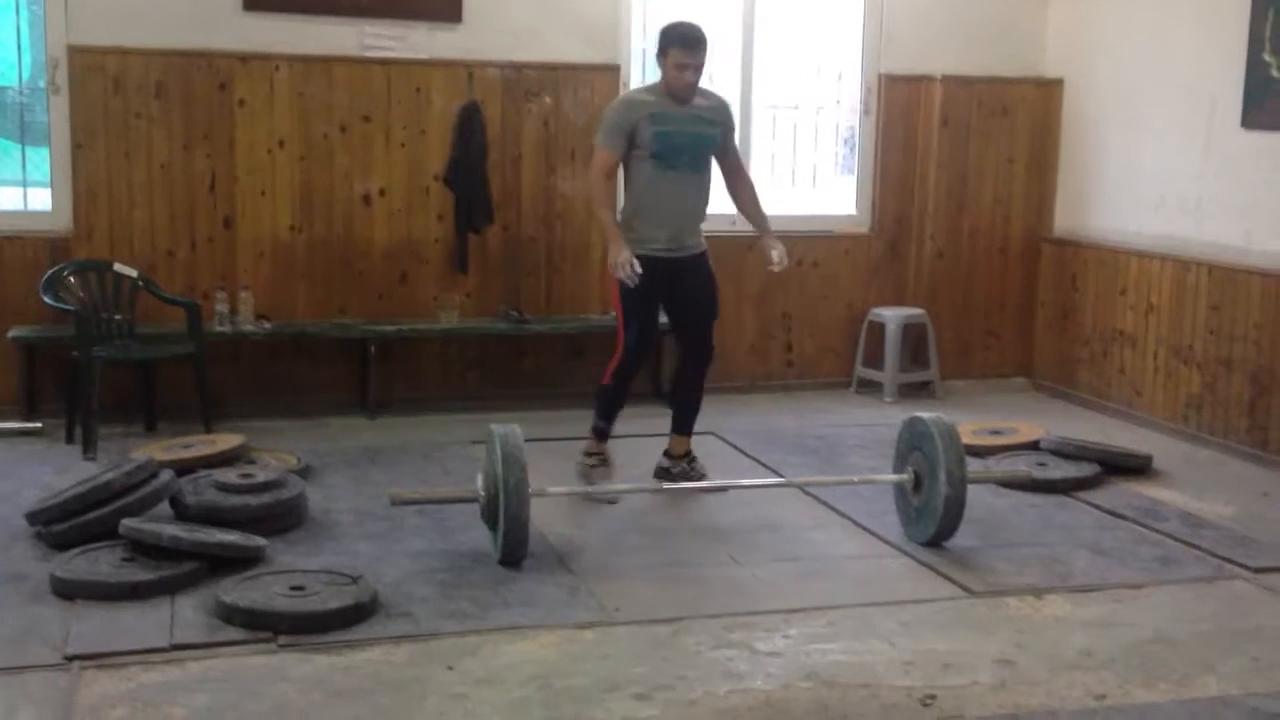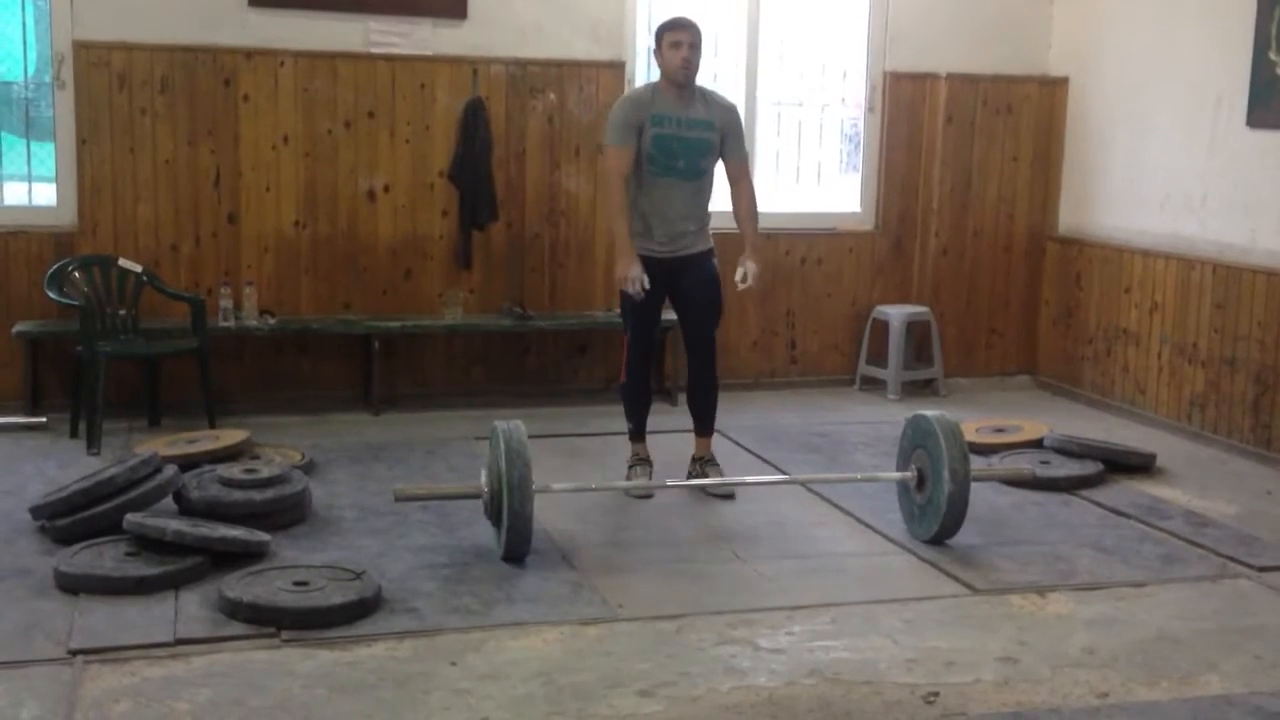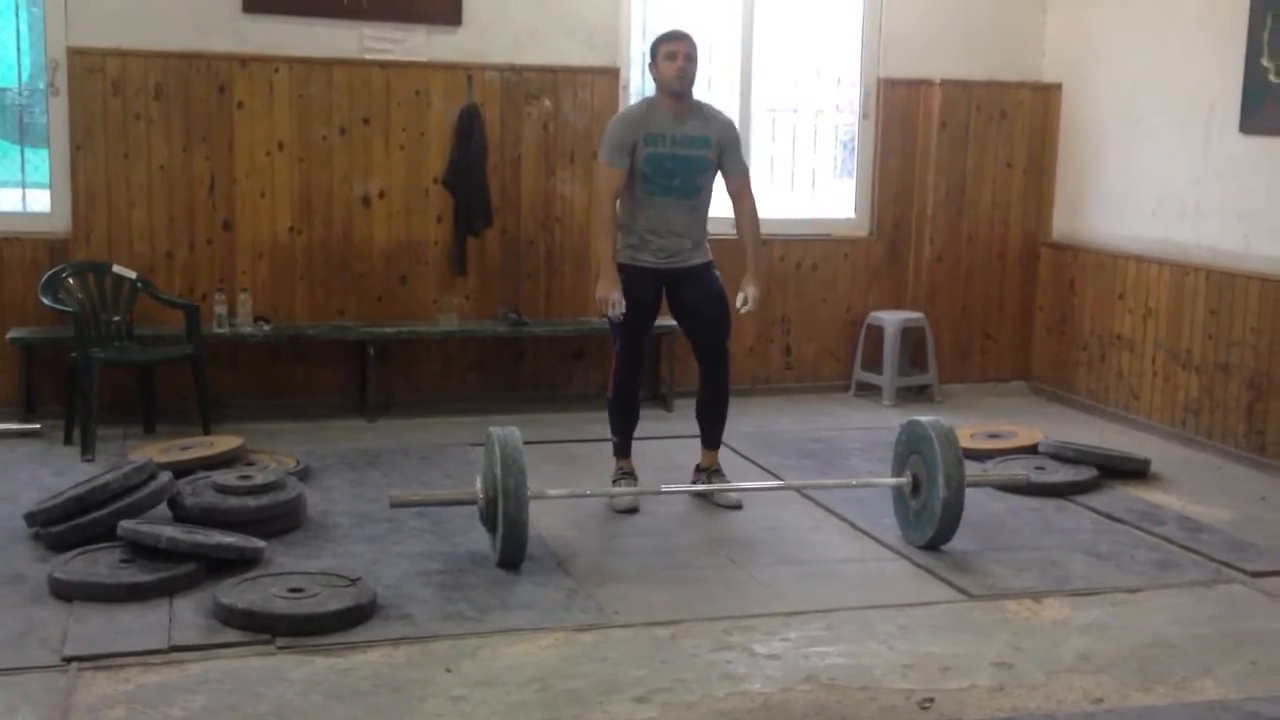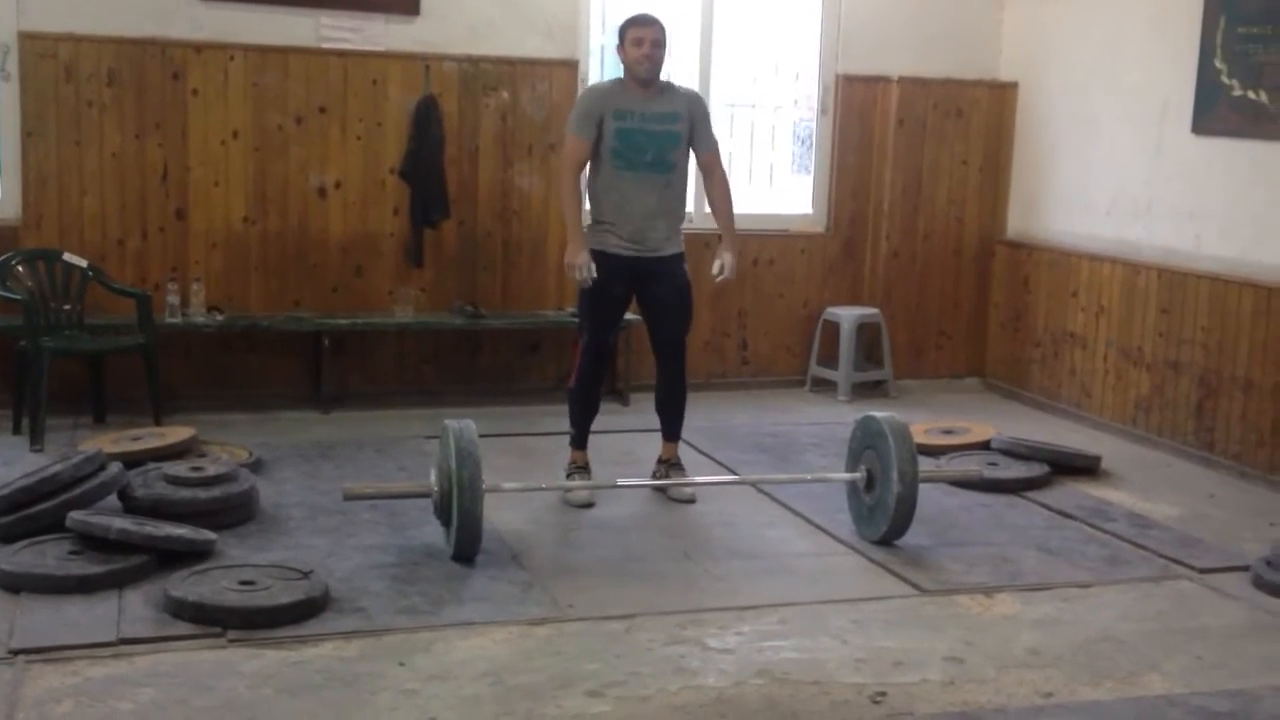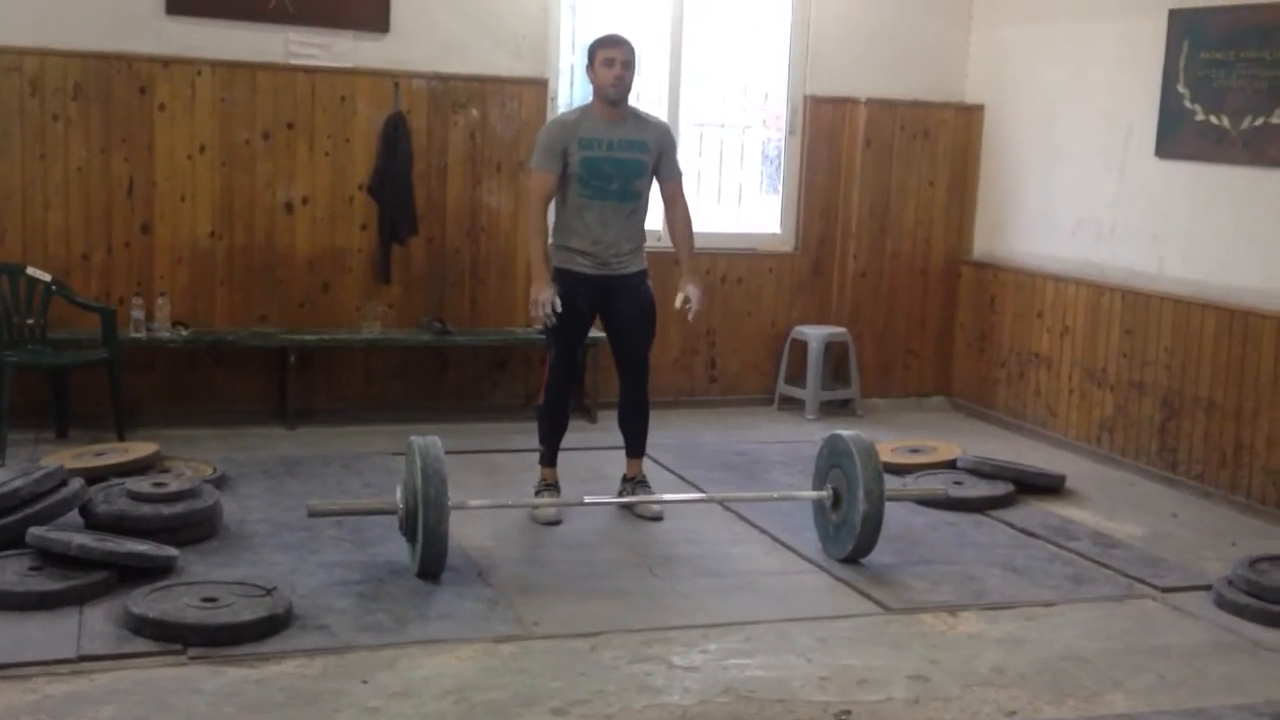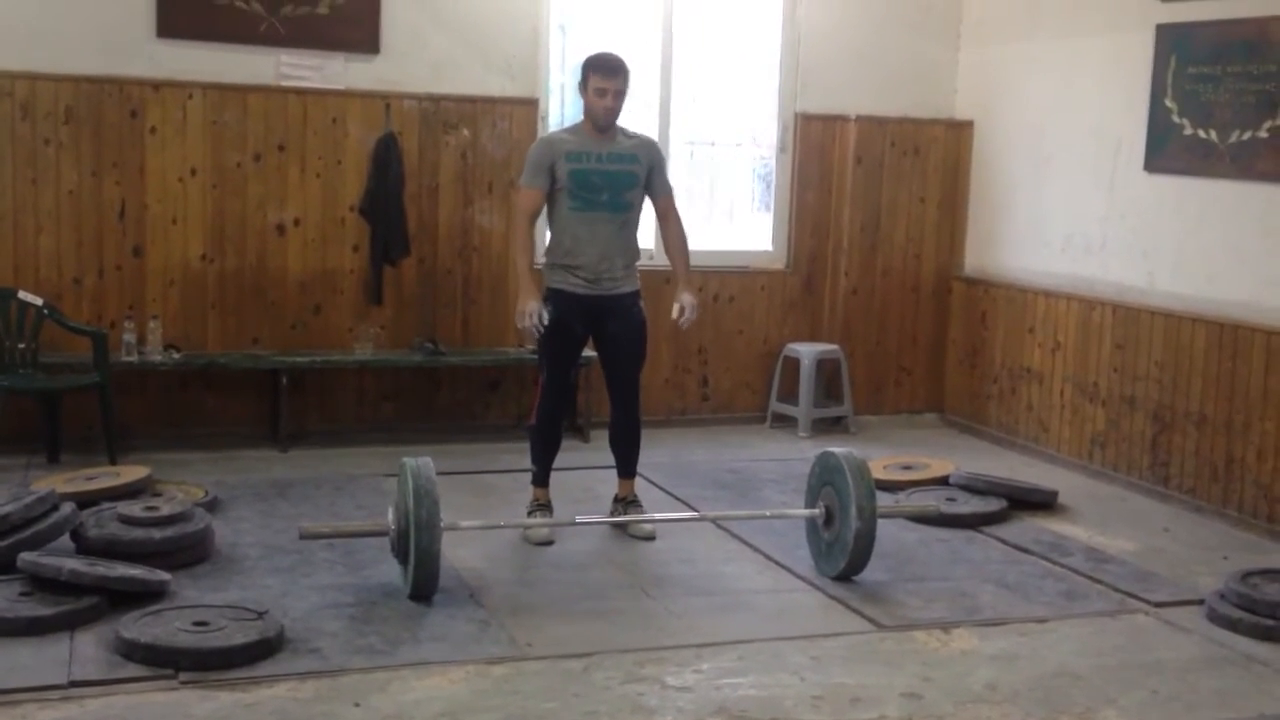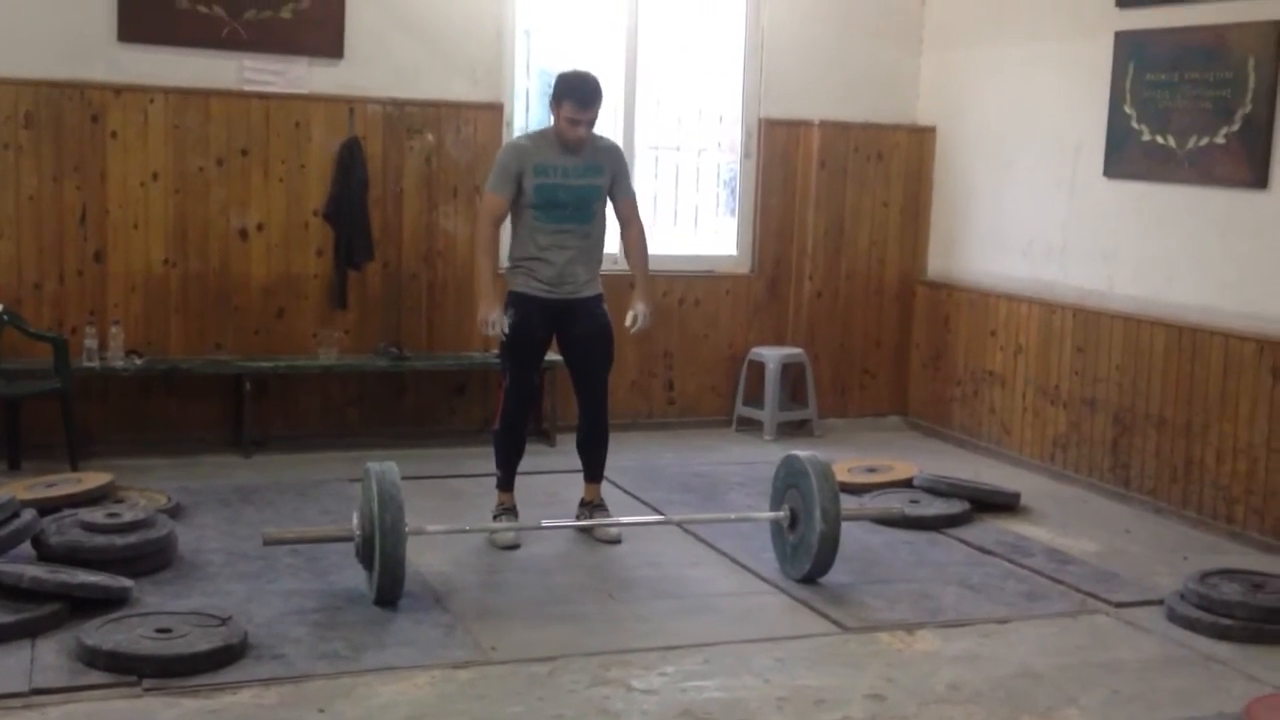
dt=0.7s
person 1, frame 1
left shoulder: (716, 110)
right shoulder: (629, 108)
left elbow: (735, 176)
right elbow: (599, 178)
left wrist: (767, 234)
right wrist: (617, 242)
left hip: (690, 255)
right hip: (640, 255)
left knee: (698, 353)
right knee: (632, 352)
left ankle: (677, 455)
right ankle: (595, 450)
person 1, frame 2
left shoulder: (722, 112)
right shoulder: (634, 106)
left elbow: (741, 183)
right elbow: (617, 181)
left wrist: (750, 251)
right wrist: (626, 254)
left hip: (697, 253)
right hip: (645, 253)
left knee: (703, 354)
right knee: (640, 353)
left ankle: (703, 458)
right ankle: (639, 454)
person 1, frame 3
left shoulder: (719, 126)
right shoulder: (629, 123)
left elbow: (742, 199)
right elbow: (606, 201)
left wrist: (751, 274)
right wrist: (606, 276)
left hip: (694, 263)
right hip: (636, 264)
left knee: (716, 362)
right knee: (628, 365)
left ankle: (709, 466)
right ankle: (623, 468)
person 1, frame 4
left shoulder: (688, 103)
right shoulder: (599, 99)
left elbow: (713, 172)
right elbow: (570, 168)
left wrist: (727, 241)
right wrist: (575, 241)
left hip: (666, 255)
right hip: (608, 253)
left knee: (673, 358)
right knee: (593, 357)
left ankle: (669, 460)
right ankle: (577, 463)
person 1, frame 5
left shoulder: (656, 133)
right shoulder: (562, 130)
left elbow: (675, 204)
right elbow: (539, 205)
left wrist: (687, 275)
right wrist: (540, 277)
left hip: (630, 274)
right hip: (572, 273)
left knee: (635, 376)
right knee: (561, 376)
left ankle: (634, 477)
right ankle: (547, 480)
person 1, frame 6
left shoulder: (644, 150)
right shoulder: (551, 147)
left elbow: (668, 217)
right elbow: (525, 219)
left wrist: (684, 285)
right wrist: (526, 289)
left hip: (623, 295)
right hip: (565, 293)
left knee: (626, 398)
right knee: (553, 398)
left ankle: (626, 498)
right ankle: (539, 501)
person 1, frame 7
left shoulder: (610, 155)
right shoulder: (519, 153)
left elbow: (630, 223)
right elbow: (489, 224)
left wrist: (641, 292)
right wrist: (488, 297)
left hip: (586, 299)
right hip: (528, 297)
left knee: (595, 401)
right knee: (518, 401)
left ankle: (592, 501)
right ankle: (505, 505)
